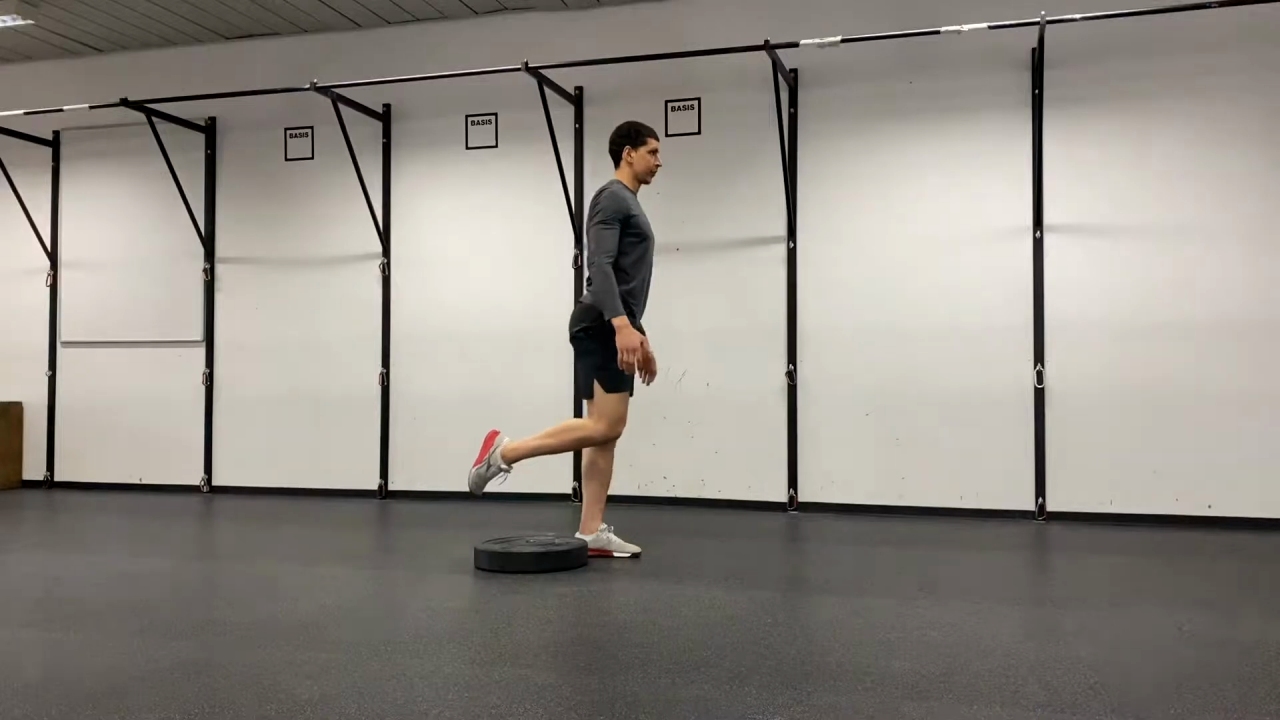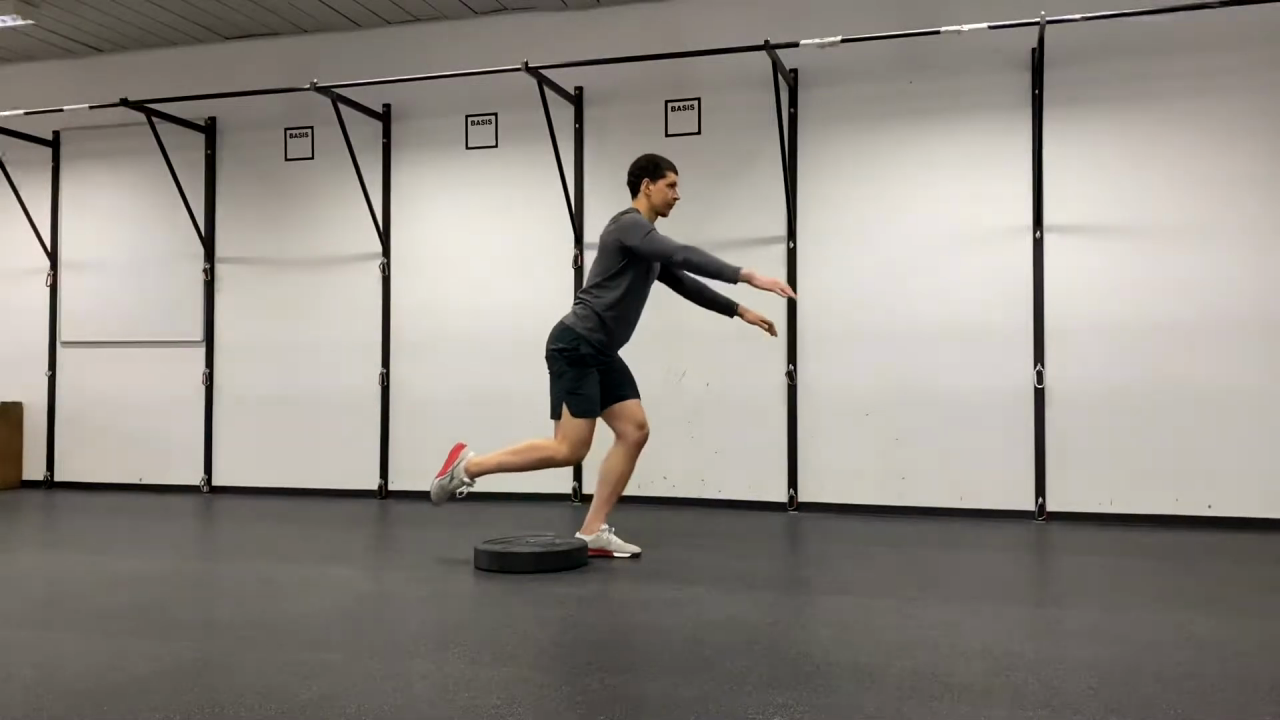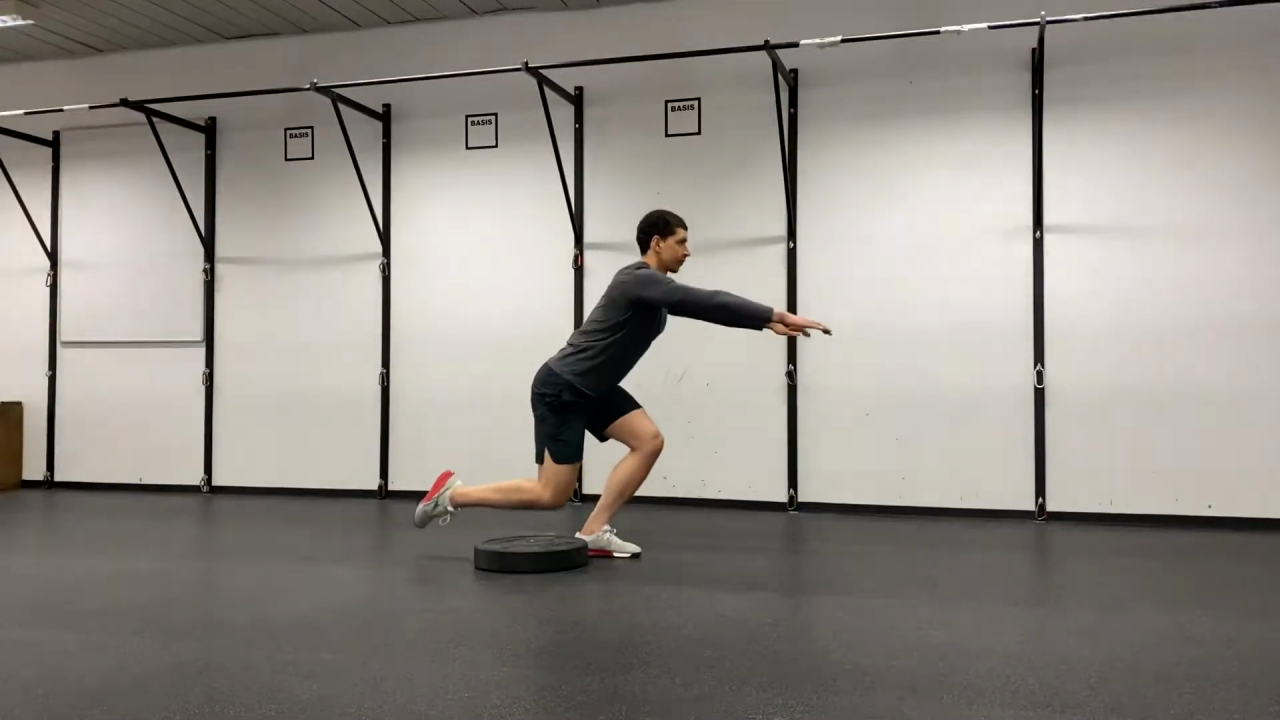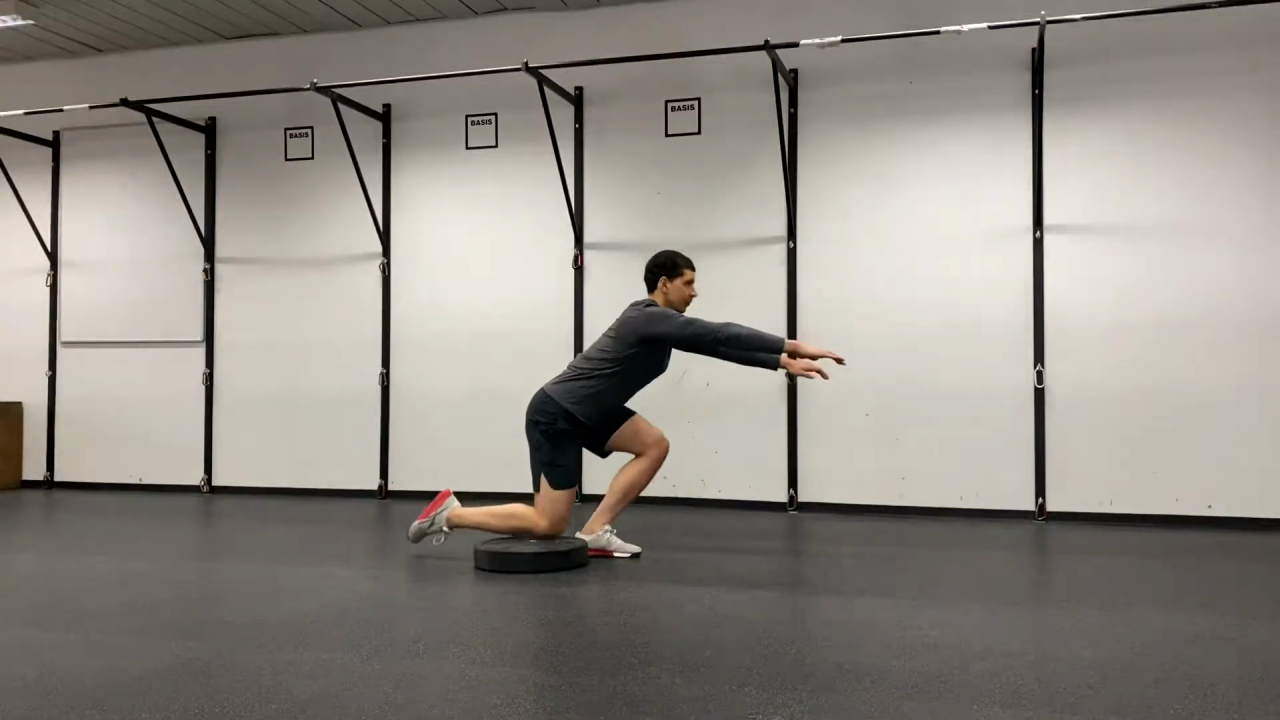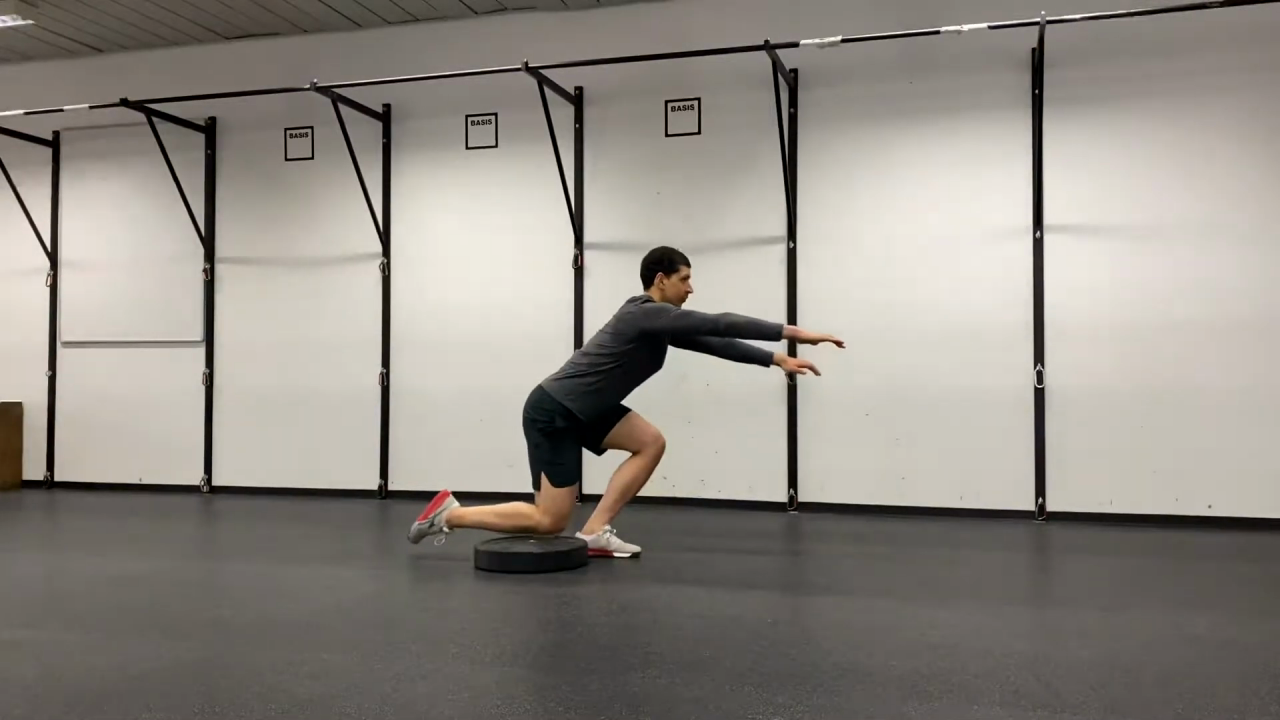
dt=0.7s
person 1, frame 1
left shoulder: (628, 205)
right shoulder: (613, 198)
right elbow: (601, 267)
left wrist: (635, 335)
right wrist: (623, 324)
left hip: (613, 328)
right hip: (600, 326)
left knee: (607, 430)
right knee: (605, 426)
left ankle: (592, 532)
right ankle: (504, 451)
person 1, frame 2
left shoulder: (643, 238)
right shoulder: (629, 225)
left elbow: (683, 282)
right elbow: (683, 256)
left wrist: (739, 311)
right wrist: (748, 276)
left hip: (600, 351)
right hip: (576, 346)
left knee: (634, 431)
right knee: (569, 450)
left ankle: (593, 531)
right ankle: (468, 466)
person 1, frame 3
left shoulder: (655, 290)
right shoulder: (639, 281)
left elbow: (705, 308)
right elbow: (708, 302)
left wrist: (768, 323)
right wrist: (779, 314)
left hip: (590, 387)
right hip: (560, 389)
left knee: (649, 440)
right knee: (551, 494)
left ankle: (594, 533)
right ankle: (452, 494)
person 1, frame 4
left shoulder: (662, 323)
right shoulder: (648, 319)
left elbow: (715, 345)
right elbow: (718, 335)
left wrist: (782, 361)
right wrist: (792, 346)
left hip: (584, 411)
right hip: (555, 415)
left knee: (654, 445)
right knee: (549, 524)
left ankle: (596, 532)
right ankle: (447, 514)
person 1, frame 5
left shoulder: (658, 322)
right shoulder: (645, 313)
left elbow: (712, 341)
right elbow: (716, 324)
left wrist: (776, 358)
right wrist: (791, 332)
left hip: (579, 408)
right hip: (552, 412)
left knee: (651, 444)
right knee: (550, 521)
left ankle: (595, 532)
right ankle: (449, 514)
